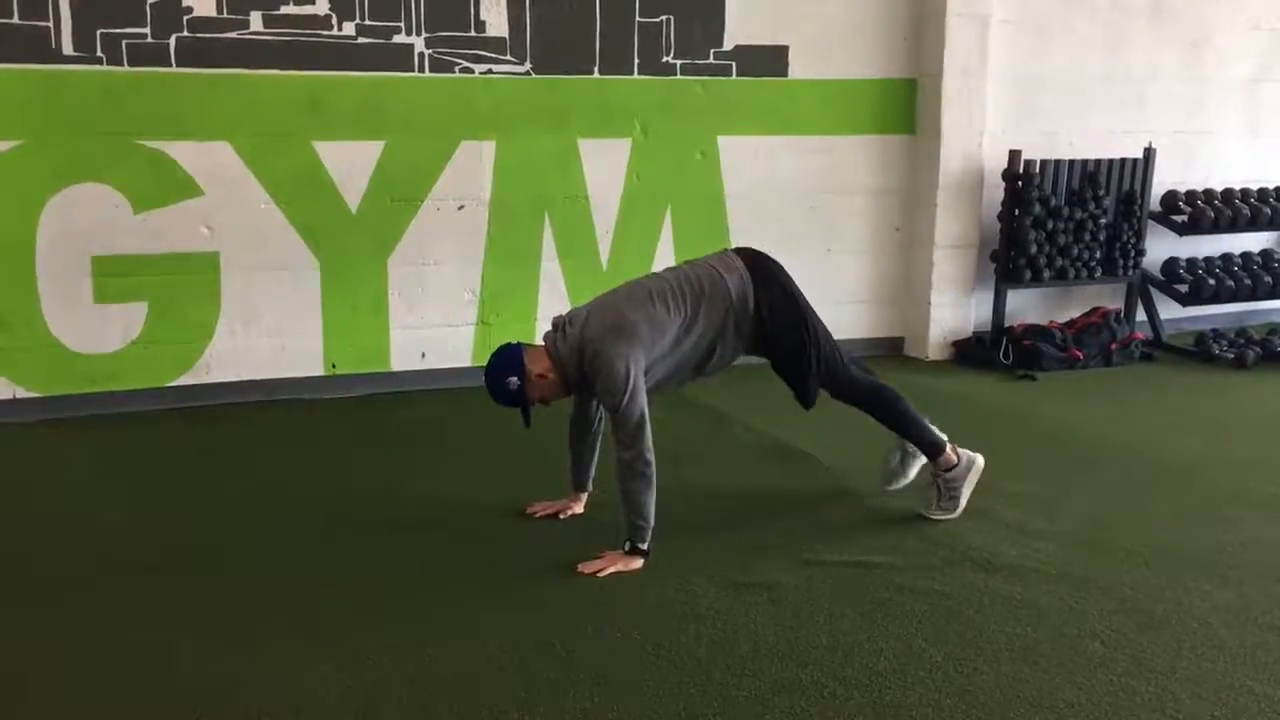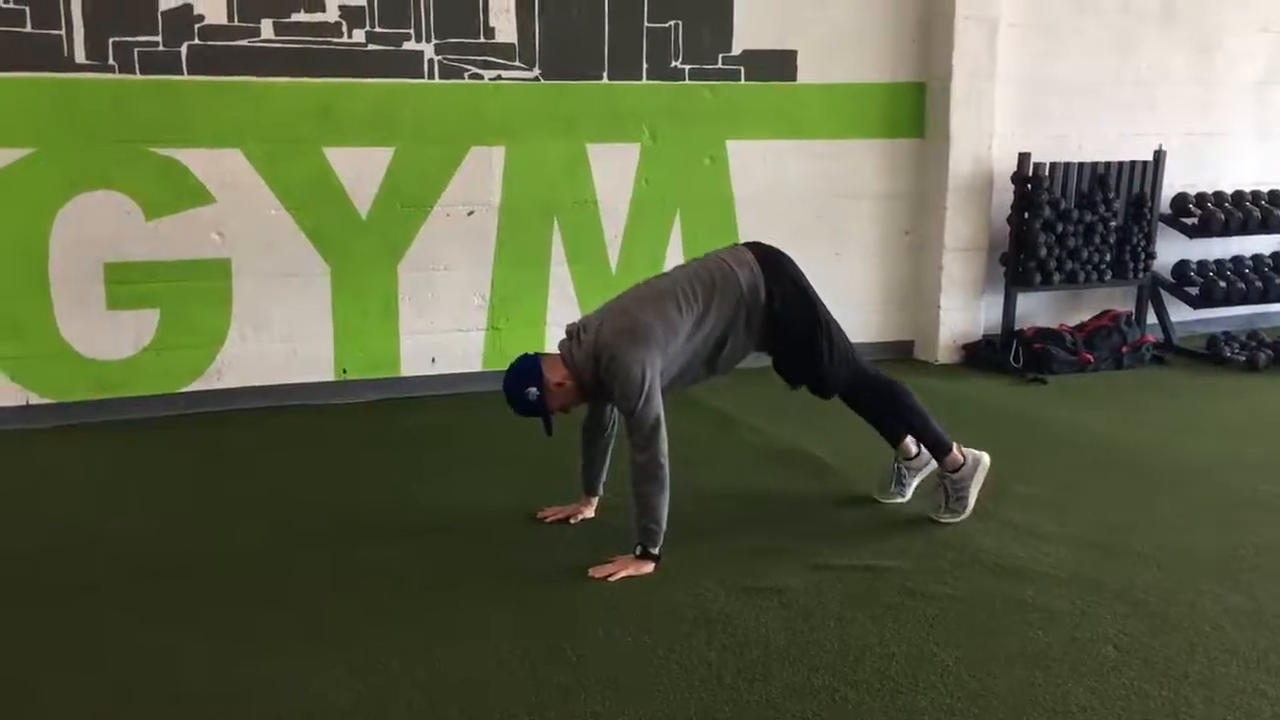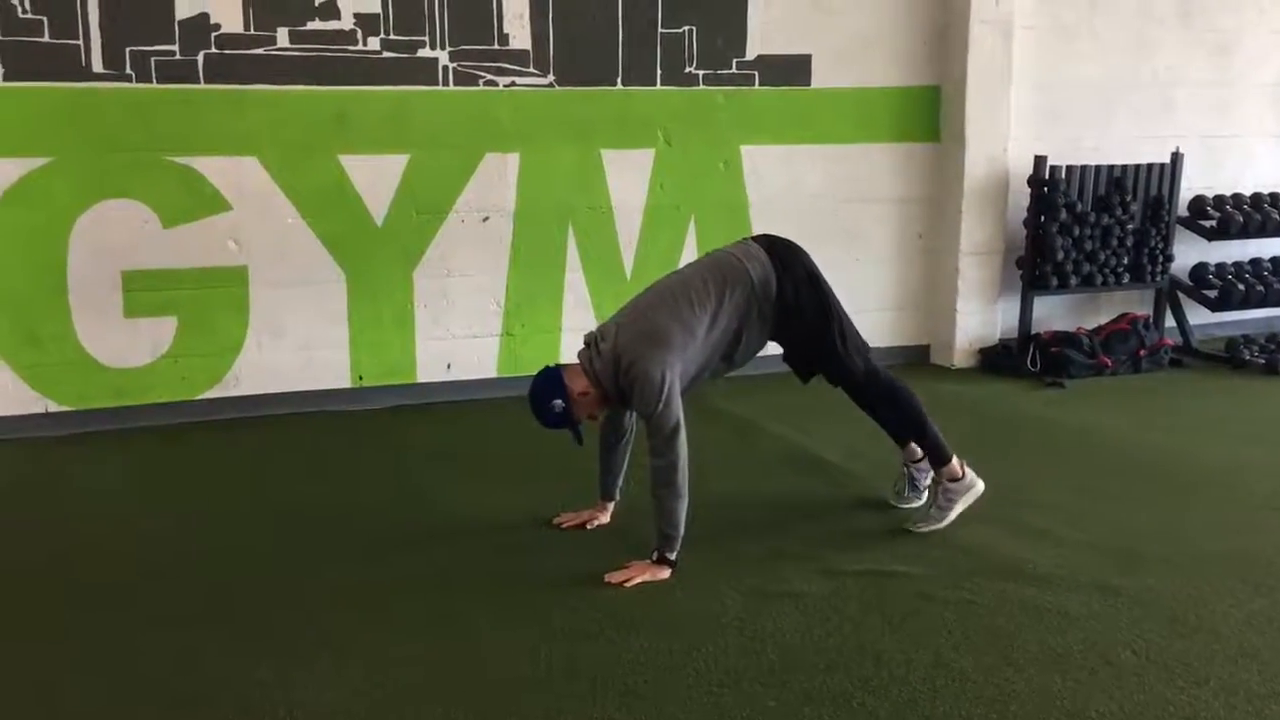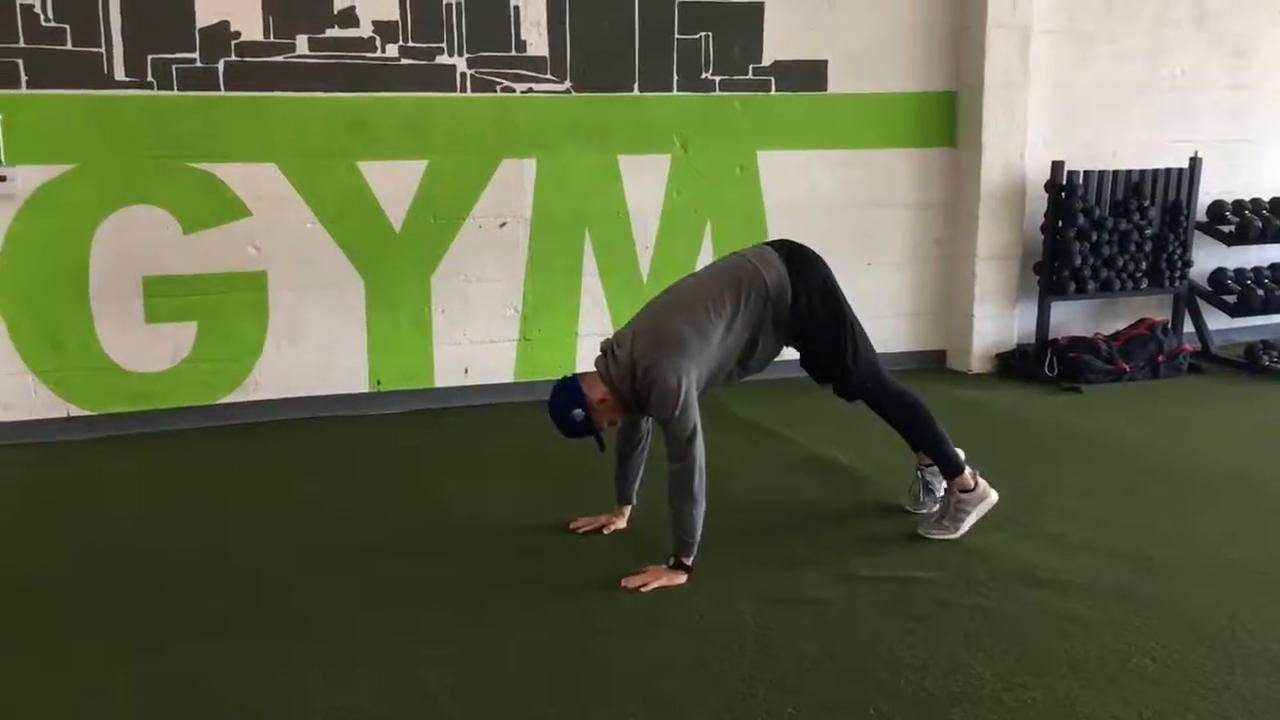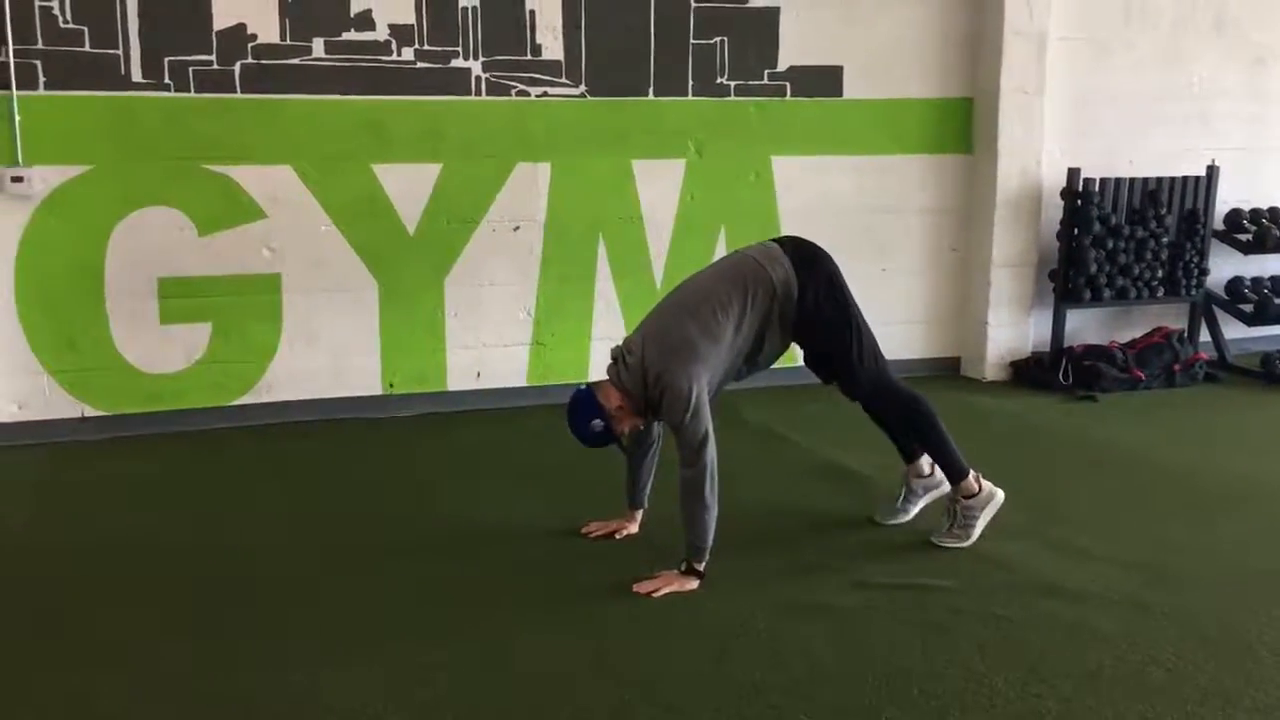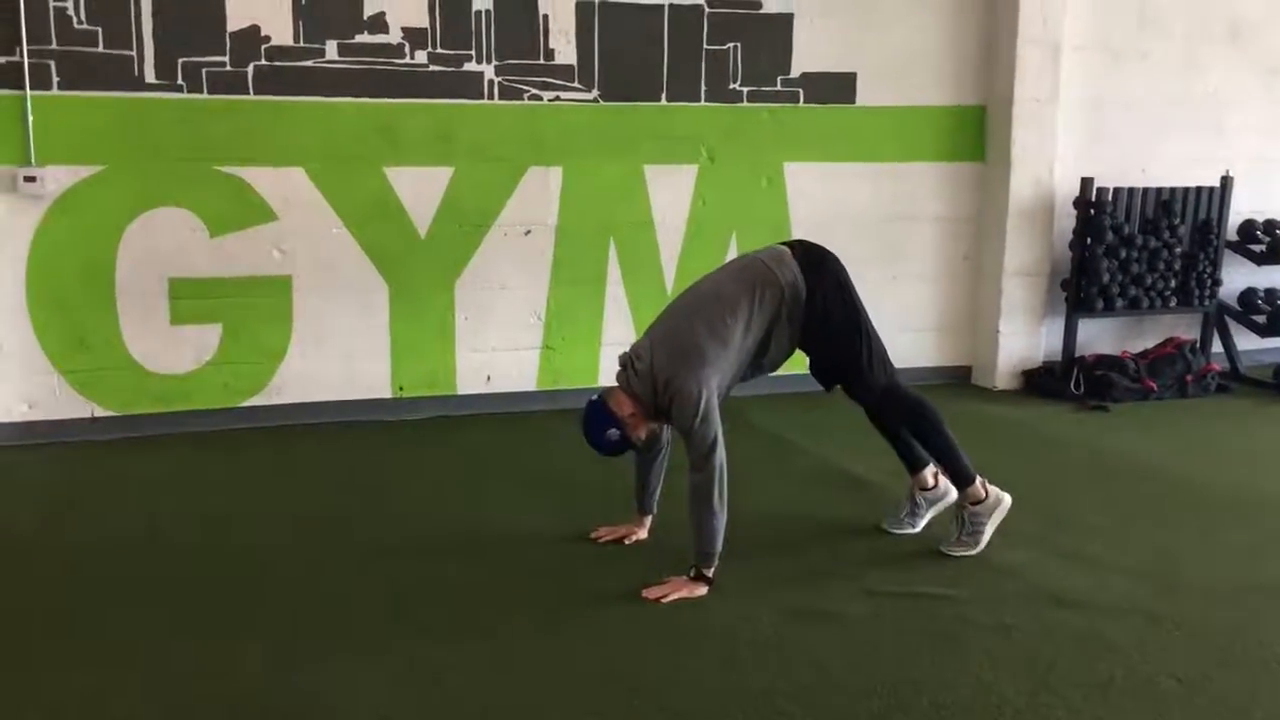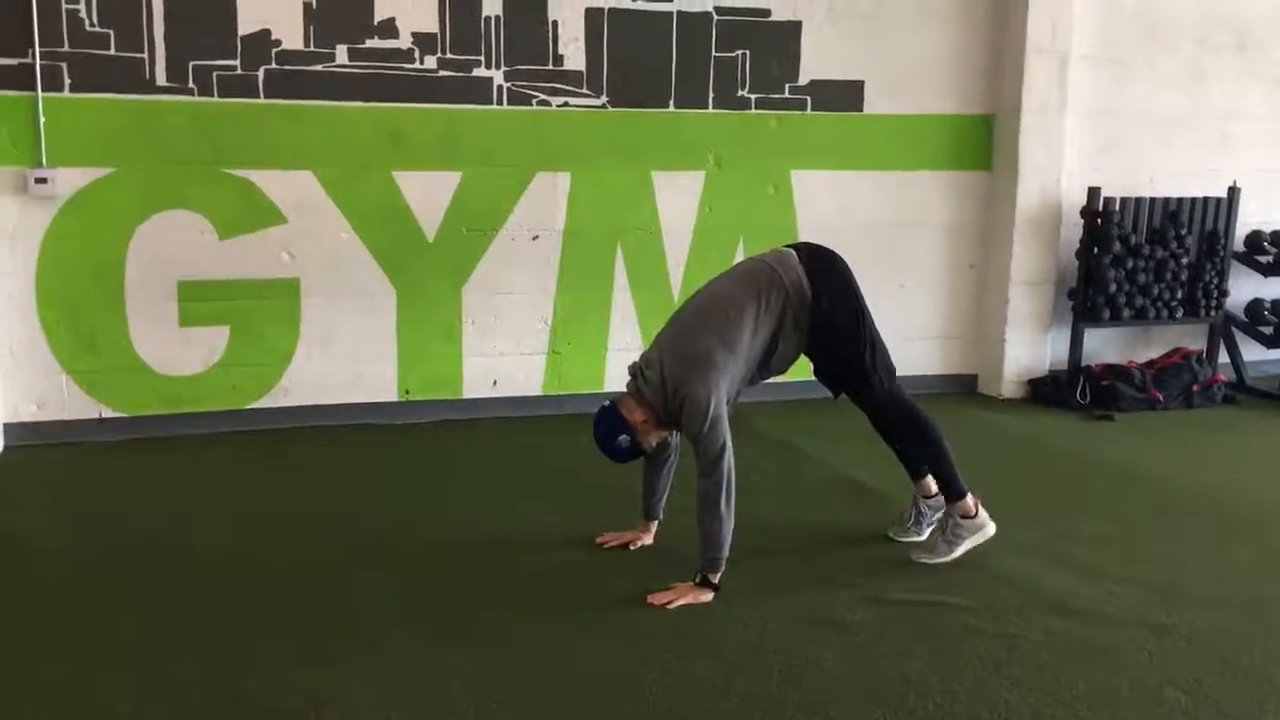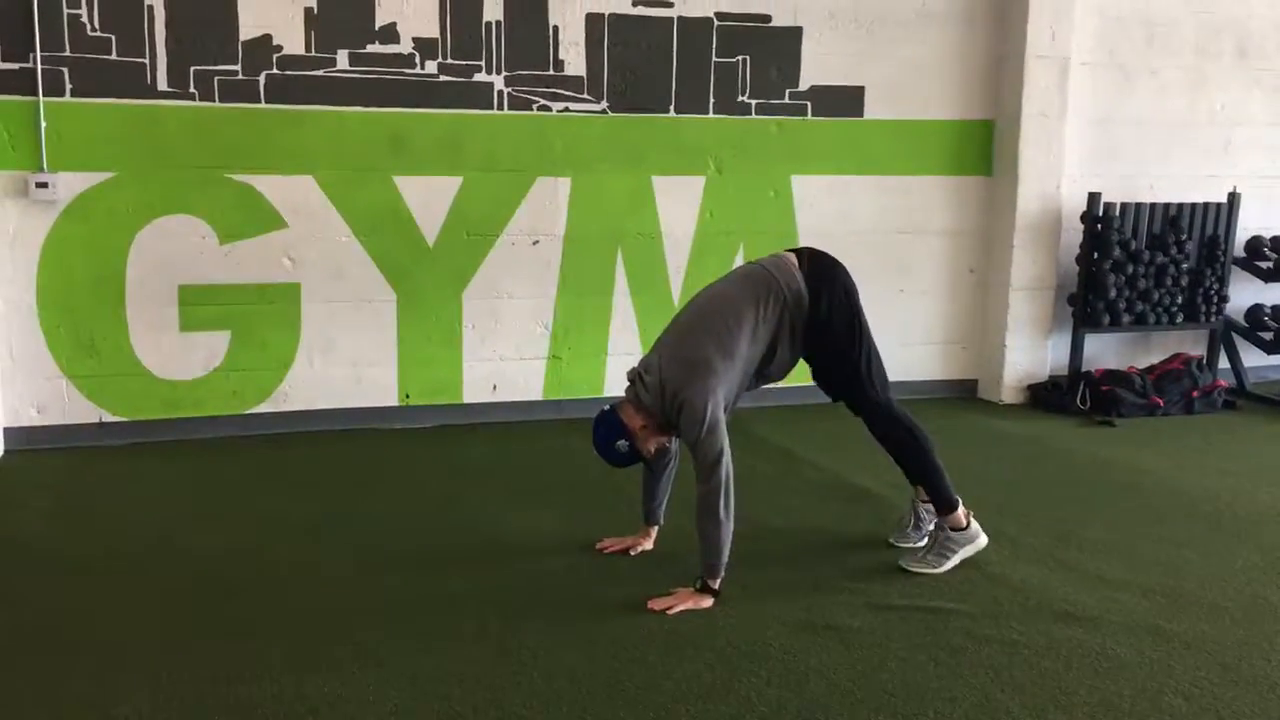
dt=0.2s
person 1, frame 1
left shoulder: (607, 357)
right shoulder: (574, 342)
left elbow: (635, 450)
right elbow: (586, 418)
left wrist: (636, 549)
right wrist: (579, 494)
left hip: (754, 295)
right hip: (733, 284)
left knee: (840, 379)
right knee: (833, 375)
left ankle: (950, 460)
right ankle: (915, 437)
person 1, frame 2
left shoulder: (623, 361)
right shoulder: (588, 348)
left elbow: (650, 452)
right elbow: (600, 422)
left wrist: (648, 554)
right wrist: (588, 499)
left hip: (765, 286)
right hip: (745, 279)
left knee: (850, 375)
right knee: (836, 374)
left ankle: (956, 461)
right ankle: (909, 453)
person 1, frame 3
left shoulder: (644, 367)
right shoulder: (605, 356)
left elbow: (669, 457)
right elbow: (618, 427)
left wrist: (665, 560)
right wrist: (605, 504)
left hip: (778, 276)
right hip: (755, 271)
left knee: (859, 372)
right knee: (844, 373)
left ankle: (953, 475)
right ankle: (917, 456)
person 1, frame 4
left shoulder: (661, 374)
right shoulder: (623, 362)
left elbow: (686, 462)
right elbow: (634, 432)
left wrist: (681, 564)
right wrist: (621, 510)
left hip: (794, 282)
right hip: (771, 274)
left knee: (868, 383)
right knee: (856, 381)
left ankle: (966, 485)
right ankle: (933, 461)
person 1, frame 5
left shoulder: (674, 380)
right shoulder: (633, 364)
left elbow: (698, 467)
right elbow: (646, 437)
left wrist: (693, 570)
right wrist: (633, 515)
left hip: (800, 279)
right hip: (780, 273)
left knee: (874, 385)
right knee: (861, 384)
left ankle: (971, 490)
right ankle: (923, 470)
person 1, frame 6
left shoulder: (684, 385)
right shoulder: (641, 370)
left elbow: (708, 472)
right elbow: (655, 443)
left wrist: (702, 576)
right wrist: (642, 520)
left hip: (808, 282)
right hip: (788, 278)
left knee: (880, 390)
right knee: (865, 391)
left ankle: (977, 495)
right ankle: (928, 484)
person 1, frame 7
left shoulder: (693, 391)
right shoulder: (651, 378)
left elbow: (716, 478)
right elbow: (662, 449)
left wrist: (707, 582)
right wrist: (648, 525)
left hip: (815, 283)
right hip: (790, 280)
left knee: (881, 395)
right knee: (866, 396)
left ankle: (966, 511)
right ankle: (929, 493)
person 1, frame 8
left shoulder: (691, 397)
right shoulder: (650, 383)
left elbow: (714, 485)
right elbow: (662, 455)
left wrist: (708, 588)
right wrist: (649, 531)
left hip: (814, 288)
right hip: (791, 284)
left knee: (874, 405)
right knee: (866, 403)
left ankle: (958, 524)
right ankle: (928, 502)
